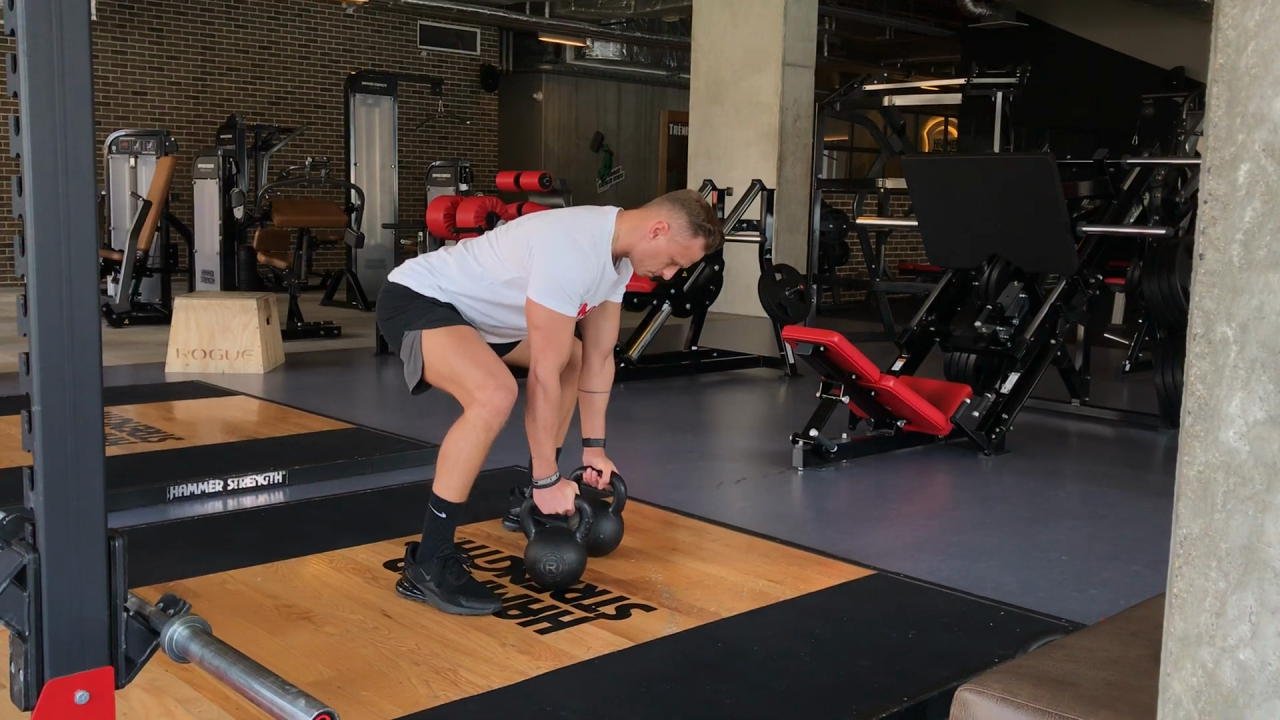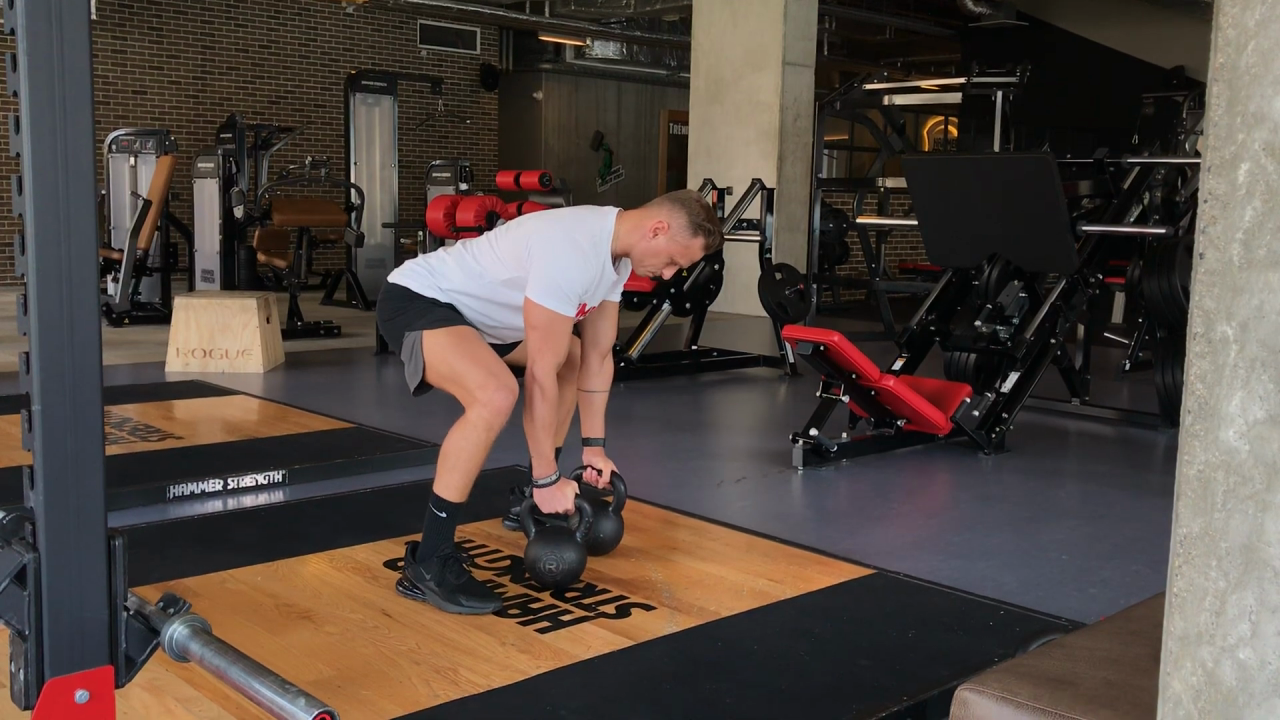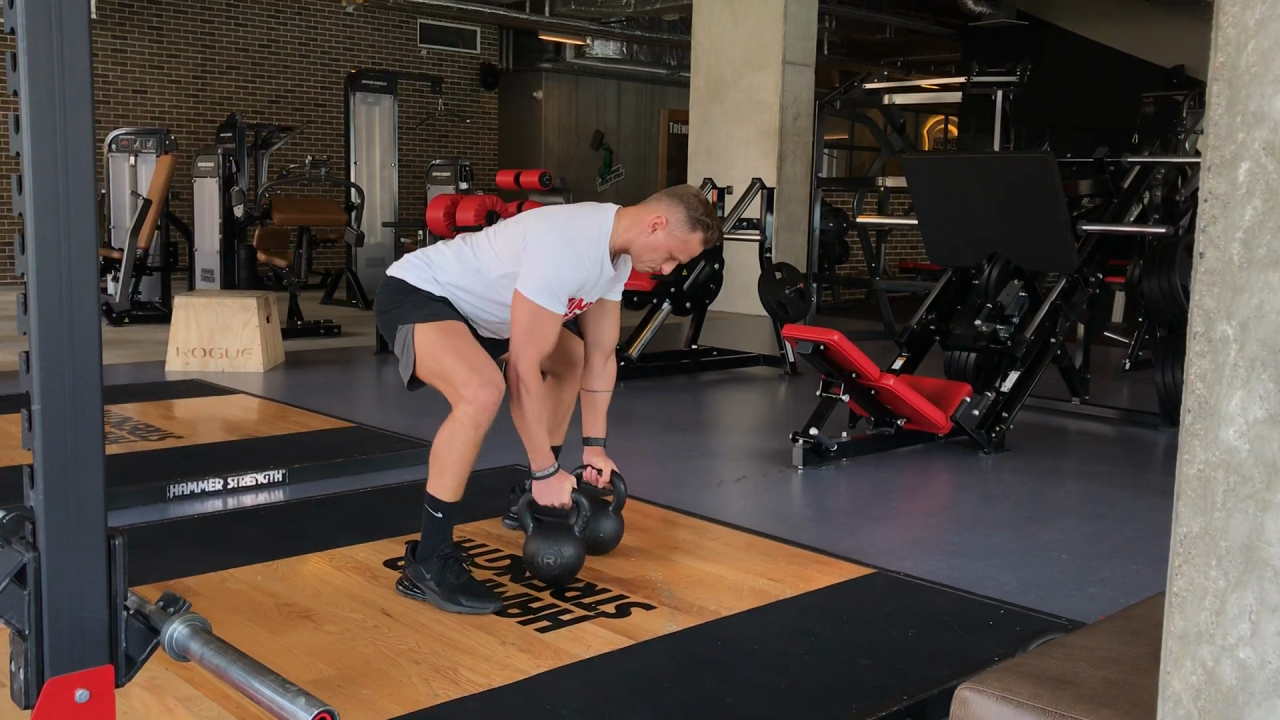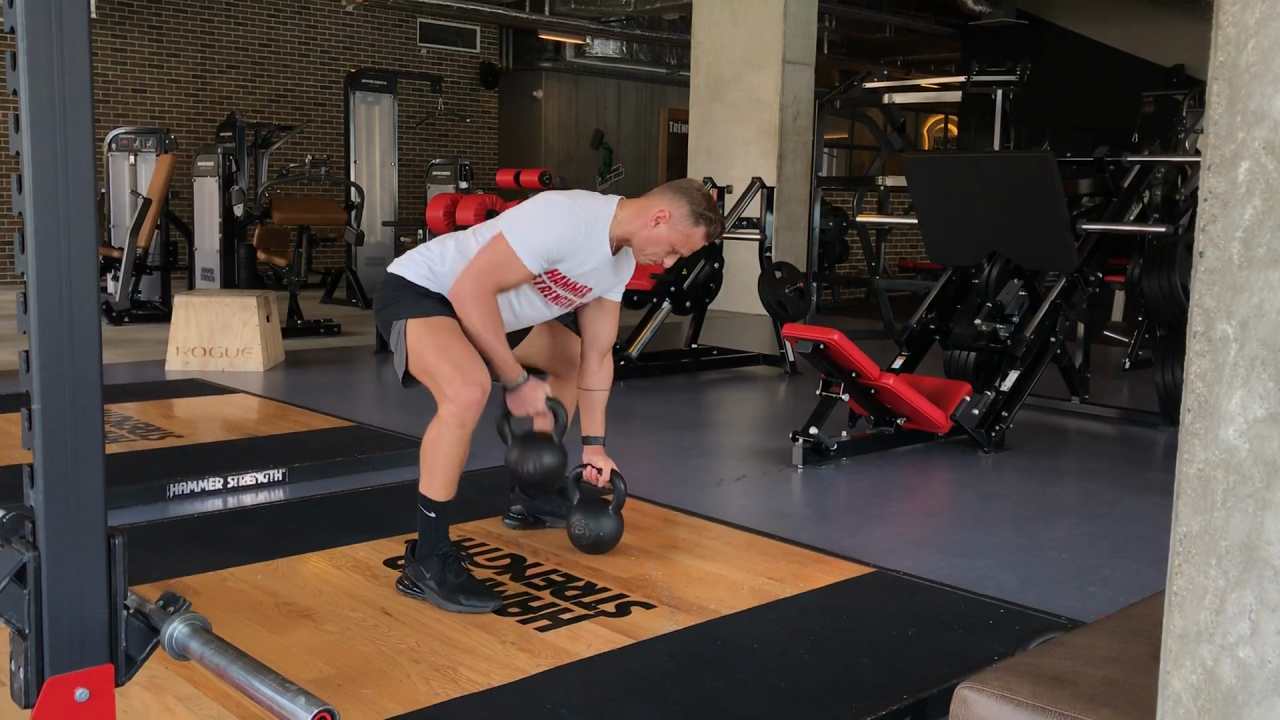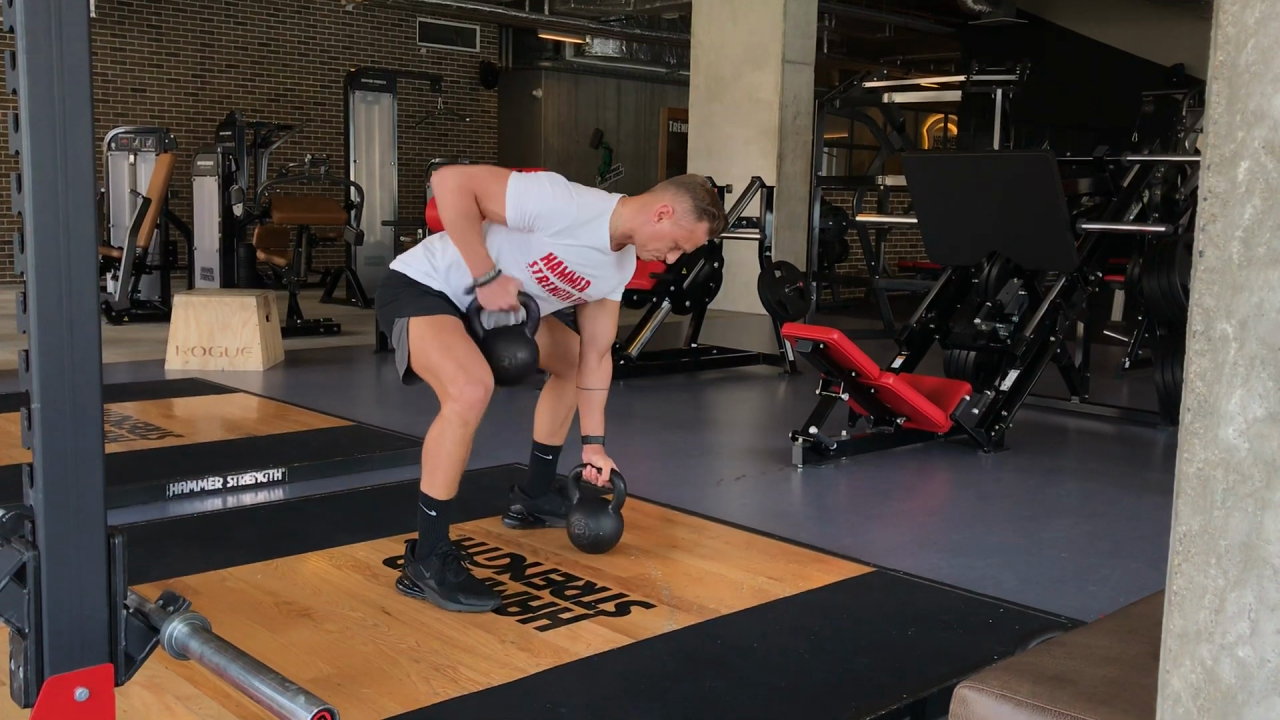
dt=0.2s
person 1, frame 1
left shoulder: (617, 253)
right shoulder: (573, 250)
left elbow: (598, 356)
right elbow: (545, 375)
left wrist: (595, 447)
right wrist: (548, 479)
left hip: (473, 304)
right hip: (417, 296)
left knee: (574, 358)
right knee: (494, 394)
left ankle: (529, 500)
right ankle: (429, 564)
person 1, frame 2
left shoulder: (616, 253)
right shoulder: (572, 250)
left elbow: (596, 356)
right elbow: (541, 375)
left wrist: (594, 446)
right wrist: (547, 478)
left hip: (472, 307)
right hip: (417, 298)
left knee: (573, 358)
right knee: (495, 394)
left ankle: (528, 499)
right ankle: (429, 563)
person 1, frame 3
left shoulder: (617, 257)
right shoulder: (568, 246)
left elbow: (600, 356)
right elbow: (524, 366)
left wrist: (594, 446)
right wrist: (542, 470)
left hip: (472, 305)
right hip: (416, 291)
left knee: (573, 358)
right knee: (482, 392)
left ankle: (529, 498)
right ankle: (429, 563)
person 1, frame 4
left shoulder: (619, 260)
right shoulder: (565, 220)
left elbow: (596, 355)
right elbow: (470, 290)
left wrist: (594, 445)
right wrist: (516, 382)
right hip: (419, 287)
left knee: (572, 358)
right knee: (469, 391)
left ankle: (533, 498)
right ankle: (428, 562)
person 1, frame 5
left shoulder: (620, 264)
right shoulder: (563, 204)
left elbow: (595, 355)
right elbow: (449, 180)
left wrist: (593, 444)
right wrist: (487, 277)
right hip: (422, 285)
left knee: (571, 360)
right knee: (471, 390)
left ankle: (534, 496)
right ankle: (428, 561)
